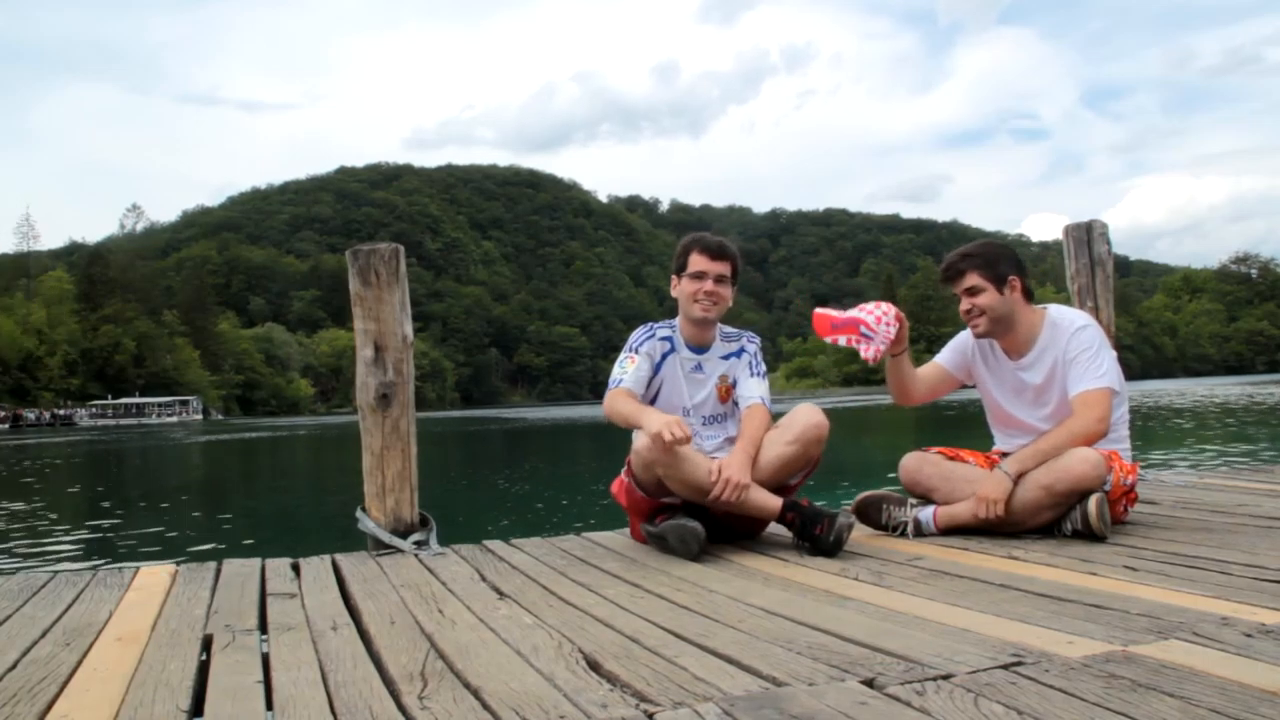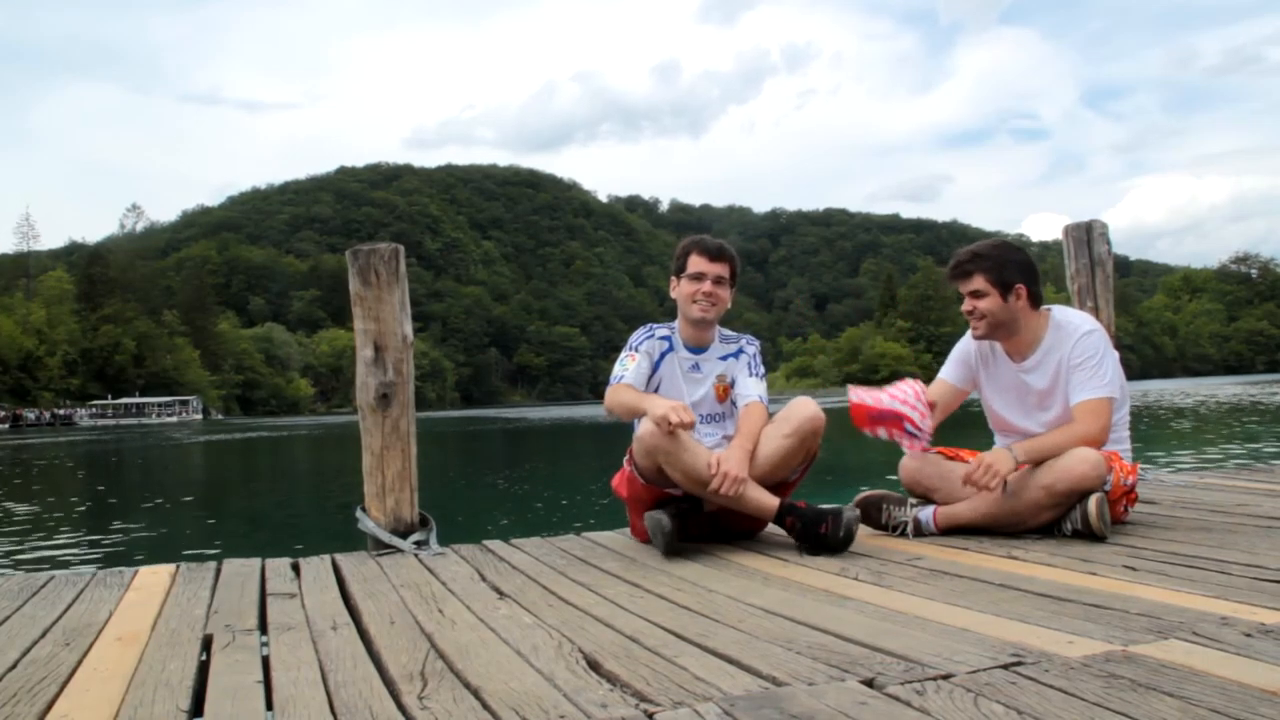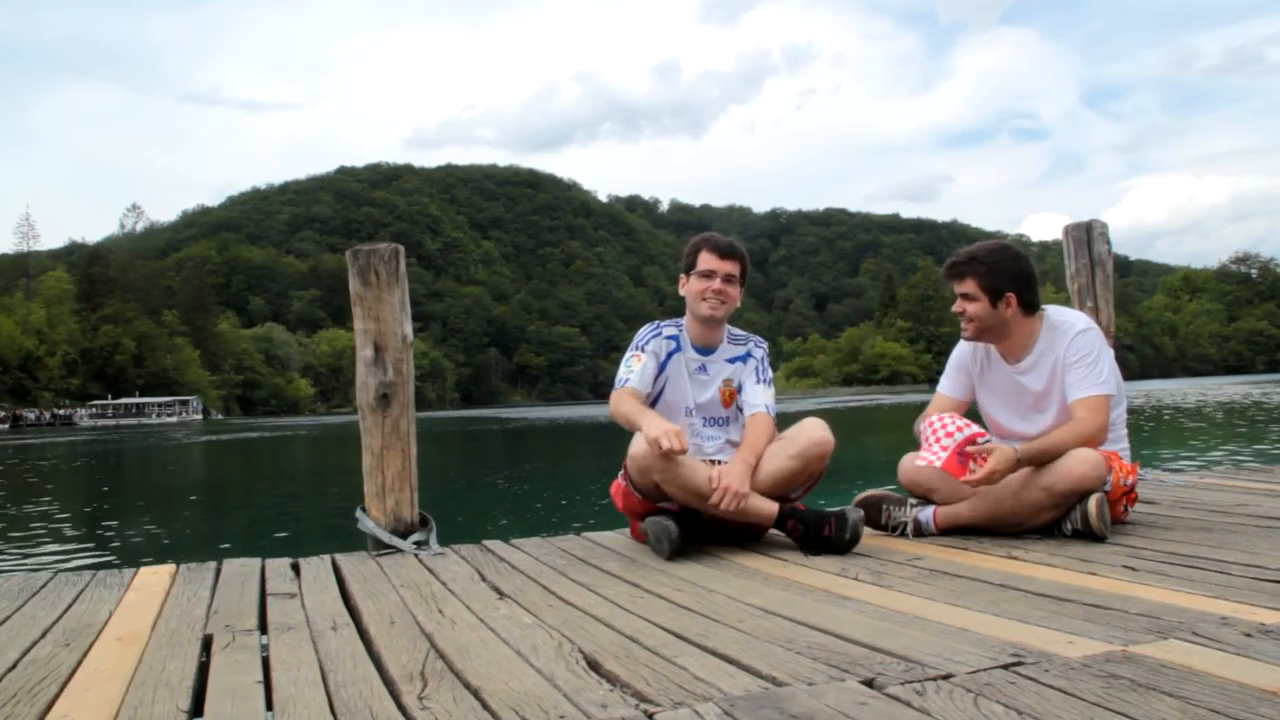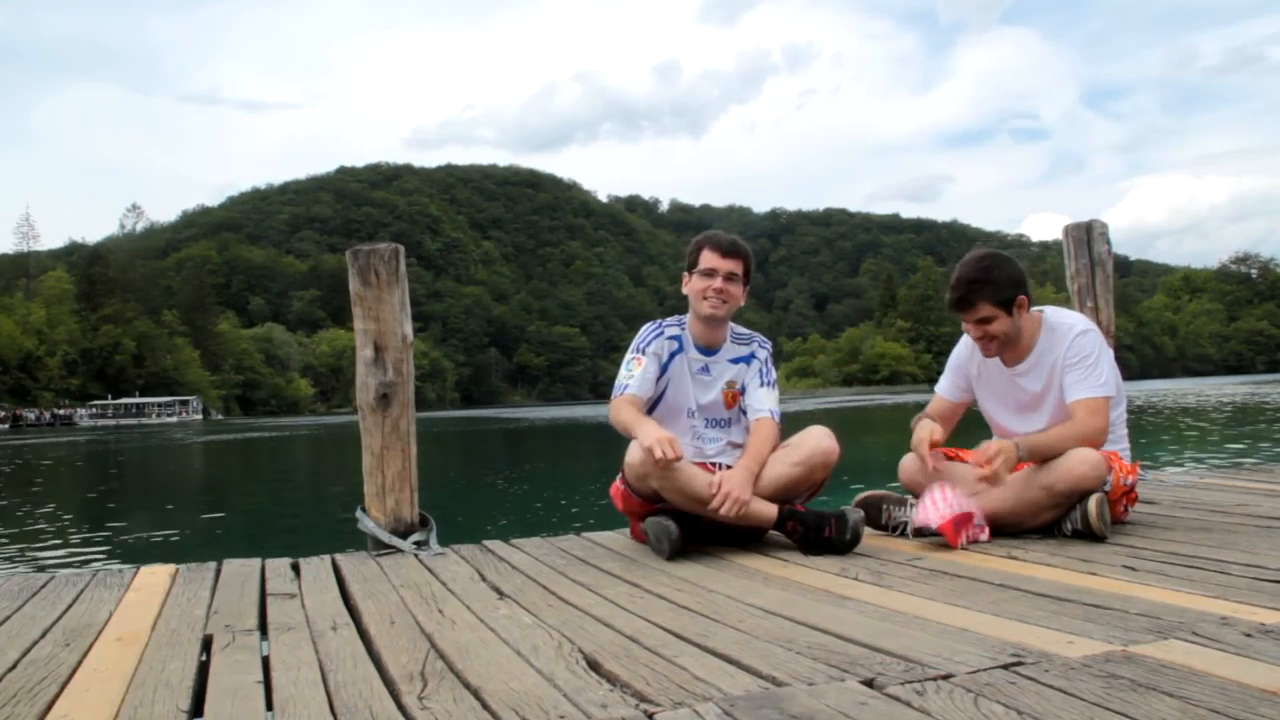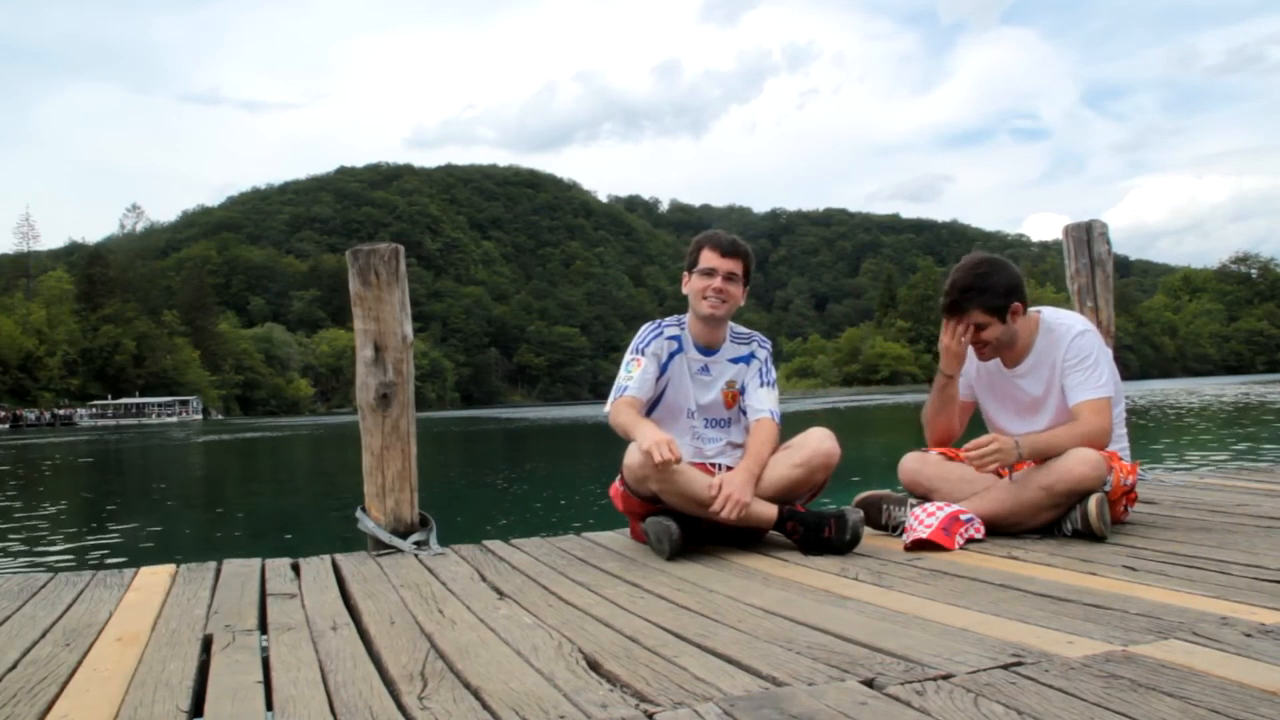
dt=0.3s
person 1, frame 1
left shoulder: (745, 346)
right shoulder: (649, 340)
left elbow: (757, 409)
right elbow: (614, 402)
left wrist: (741, 456)
right wrist: (650, 416)
left hip: (728, 476)
right hip: (664, 489)
left knee: (810, 419)
right knee: (652, 444)
left ankle: (685, 520)
right ankle: (796, 515)
person 1, frame 2
left shoulder: (743, 348)
right shoulder: (649, 341)
left elbow: (754, 408)
right elbow: (615, 397)
left wrist: (739, 451)
right wrist: (652, 402)
left hip: (728, 484)
right hip: (662, 486)
left knee: (806, 412)
right knee: (654, 429)
left ankle: (685, 516)
right ankle: (793, 517)
person 1, frame 3
left shoulder: (752, 351)
right shoulder: (656, 338)
left elbow: (761, 418)
right elbow: (620, 401)
left wrist: (741, 466)
right wrist: (651, 420)
left hip: (733, 487)
right hip: (665, 491)
left knee: (816, 435)
right knee: (646, 449)
left ankle: (685, 522)
right ankle: (794, 521)
person 1, frame 4
left shoulder: (755, 349)
right shoulder: (657, 337)
left elbow: (765, 421)
right elbow: (621, 407)
left wrist: (744, 472)
right wrist: (646, 428)
left hip: (731, 482)
right hip: (666, 489)
left knee: (821, 443)
right knee: (643, 457)
left ankle: (685, 523)
right ankle: (792, 521)
person 1, frame 5
left shoulder: (755, 349)
right shoulder: (656, 337)
left elbow: (765, 421)
right elbow: (620, 410)
left wrist: (745, 474)
right wrist: (646, 430)
left hip: (732, 481)
right hip: (666, 484)
left knee: (822, 444)
right knee: (641, 459)
left ankle: (689, 524)
right ankle: (794, 522)
person 2, frame 1
left shoulder: (1076, 331)
right shoulder: (973, 342)
left elbow: (1093, 423)
right elbow: (910, 394)
left wrist: (1008, 470)
right wrist: (896, 349)
left hip: (1093, 467)
right hip: (1015, 468)
left knee: (1082, 466)
right knee: (915, 467)
left ankle: (927, 519)
right ankle: (1061, 511)
person 2, frame 2
left shoulder: (1081, 334)
right shoulder: (976, 343)
left elbow: (1092, 431)
right elbow: (932, 407)
left wrist: (1013, 454)
left hip: (1096, 469)
right hip: (1015, 470)
left knee: (1082, 465)
right knee: (915, 467)
left ankle: (927, 518)
right ankle: (1059, 513)
person 2, frame 3
left shoulder: (1075, 334)
right shoulder: (971, 347)
left elbow: (1092, 430)
right elbow: (930, 419)
left wrist: (1017, 456)
right wrist: (934, 431)
left hip: (1094, 467)
right hip: (1013, 469)
left knee: (1082, 467)
right knee: (913, 468)
left ankle: (926, 519)
right ankle: (1060, 512)
person 2, frame 4
left shoulder: (1075, 335)
right shoulder: (970, 348)
left elbow: (1092, 430)
right elbow: (940, 422)
left wrist: (1016, 448)
right wrist: (924, 425)
left hip: (1095, 469)
right hip: (1015, 472)
left knee: (1083, 465)
right knee: (912, 467)
right ankle: (1061, 514)
person 2, frame 5
left shoulder: (1073, 335)
right shoulder: (967, 349)
left elbow: (1097, 432)
right elbow: (940, 439)
left wrist: (1018, 448)
right wrist: (948, 372)
left hip: (1092, 468)
right hip: (1013, 472)
left knee: (1084, 465)
right knee: (914, 467)
right ankle: (1060, 512)
